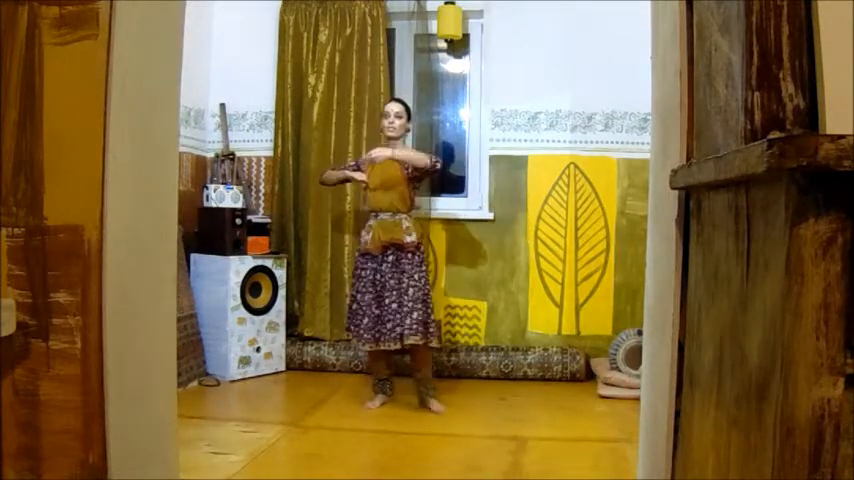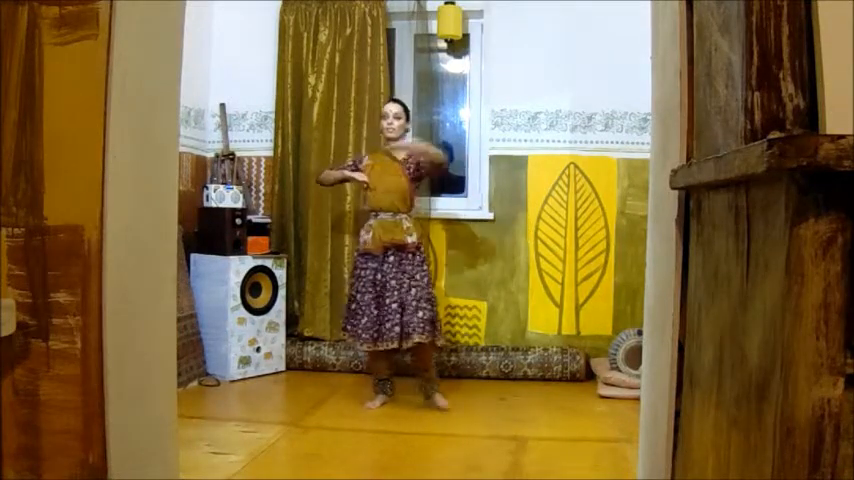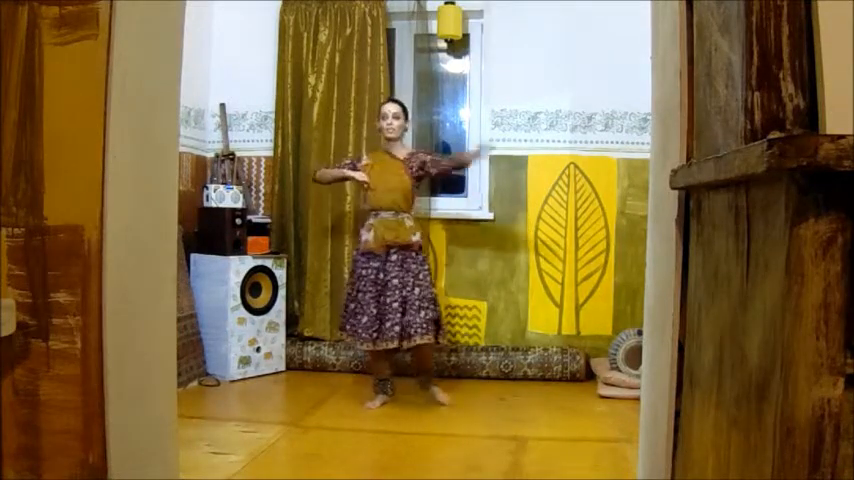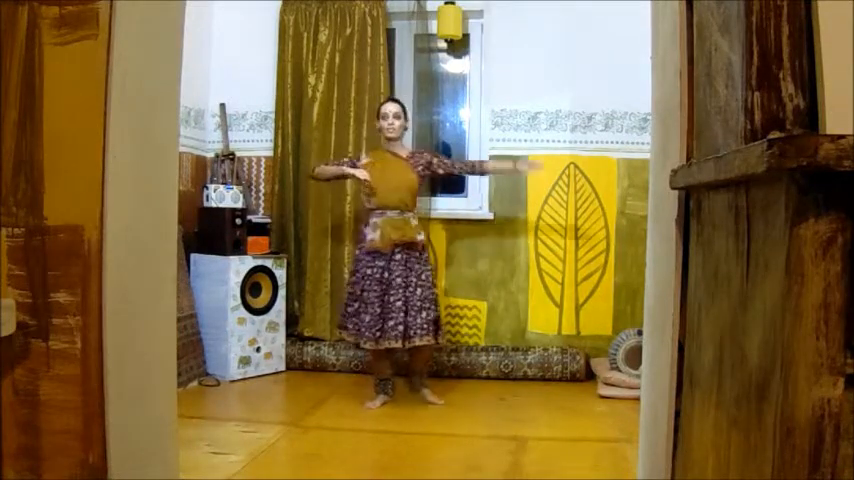
dt=0.1s
person 1, frame 1
left shoulder: (412, 160)
right shoulder: (368, 161)
left elbow: (432, 164)
right elbow: (325, 177)
left wrist: (390, 152)
right wrist: (349, 174)
left hip: (405, 242)
right hip: (372, 242)
left knee: (413, 318)
right knee: (372, 318)
left ankle: (426, 390)
right ankle: (382, 388)
person 1, frame 2
left shoulder: (415, 160)
right shoulder: (366, 161)
left elbow: (440, 162)
right elbow: (322, 178)
left wrist: (418, 146)
right wrist: (348, 174)
left hip: (405, 243)
right hip: (372, 242)
left knee: (417, 316)
right knee: (372, 317)
left ankle: (430, 386)
right ankle: (382, 388)
person 1, frame 3
left shoulder: (418, 159)
right shoulder: (362, 160)
left elbow: (452, 166)
right elbow: (318, 176)
left wrist: (470, 155)
right wrist: (350, 173)
left hip: (407, 241)
right hip: (373, 240)
left knee: (419, 316)
right knee: (373, 317)
left ankle: (428, 381)
right ankle: (383, 388)
person 1, frame 4
left shoulder: (421, 159)
right shoulder: (364, 160)
left elbow: (468, 167)
right elbow: (317, 172)
left wrist: (512, 166)
right wrist: (347, 170)
left hip: (409, 242)
right hip: (375, 242)
left knee: (419, 317)
right knee: (374, 316)
left ankle: (419, 382)
right ankle: (382, 388)
